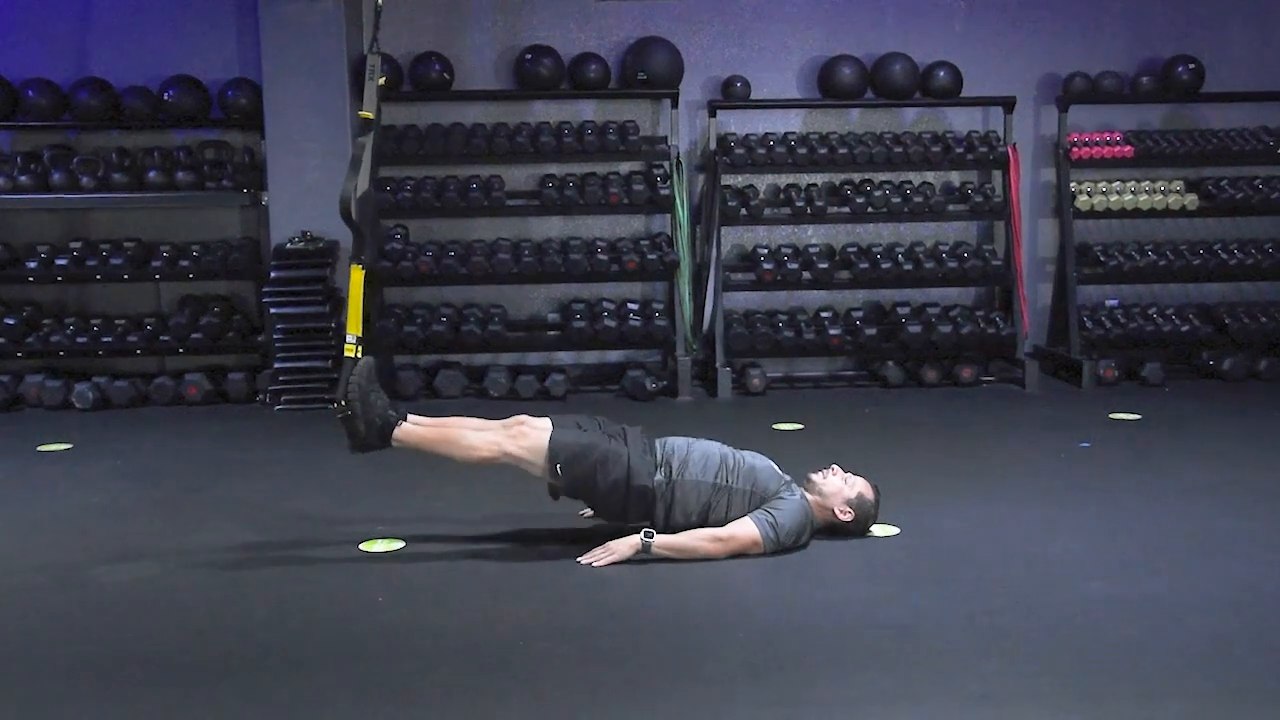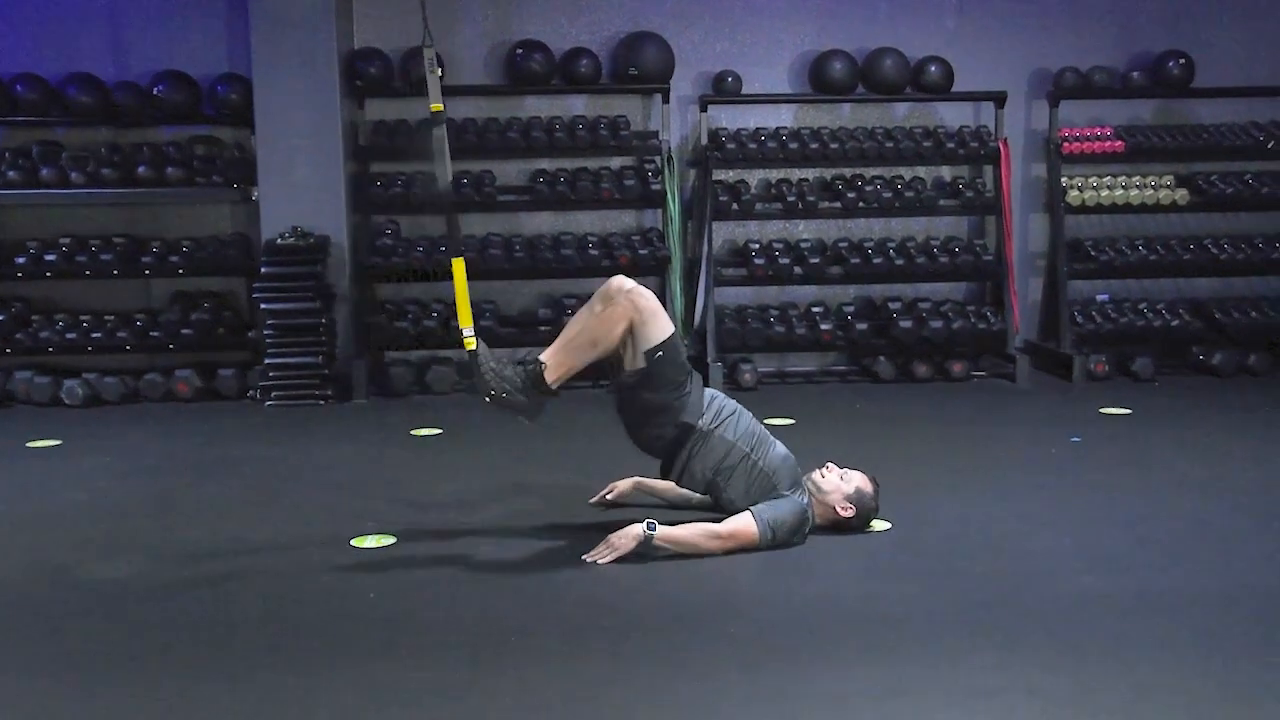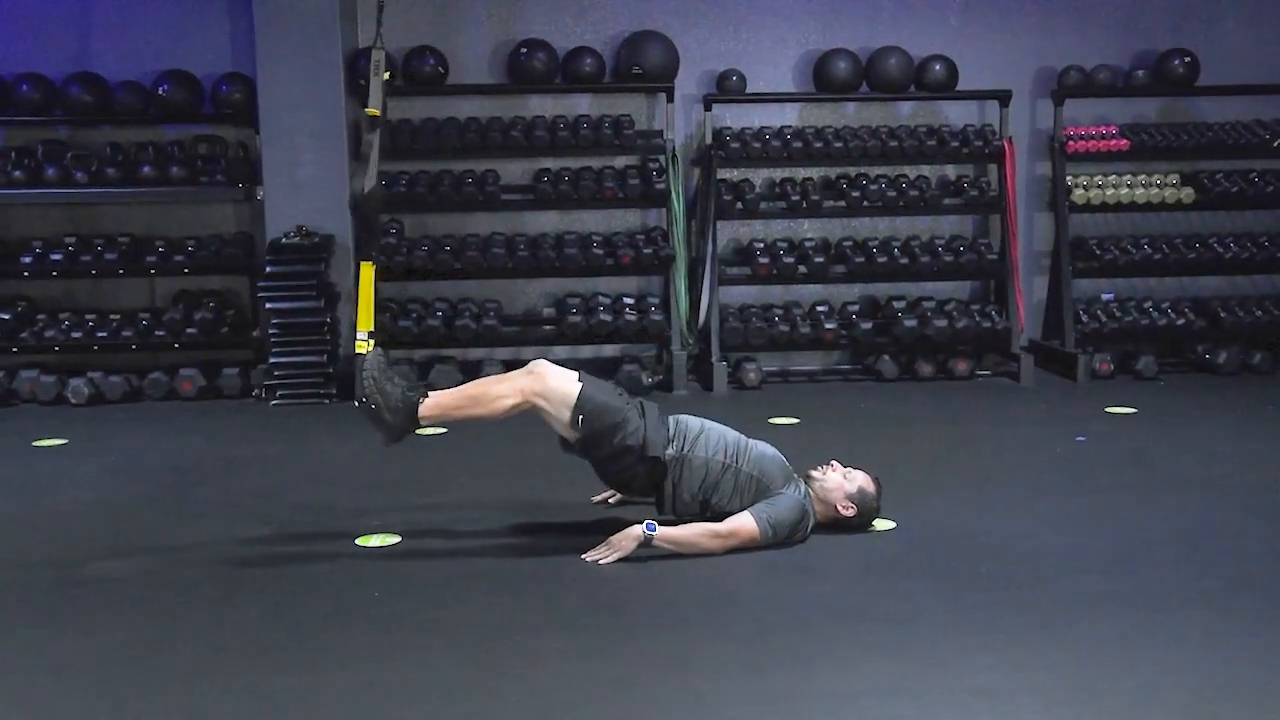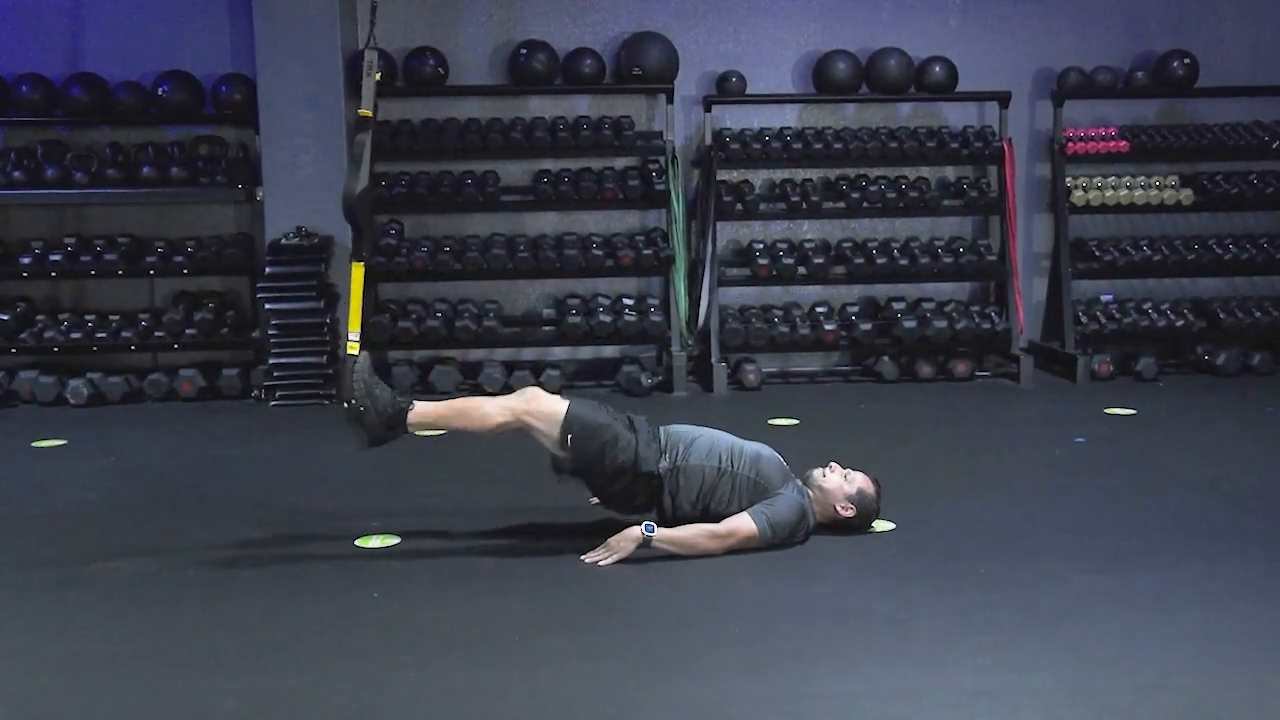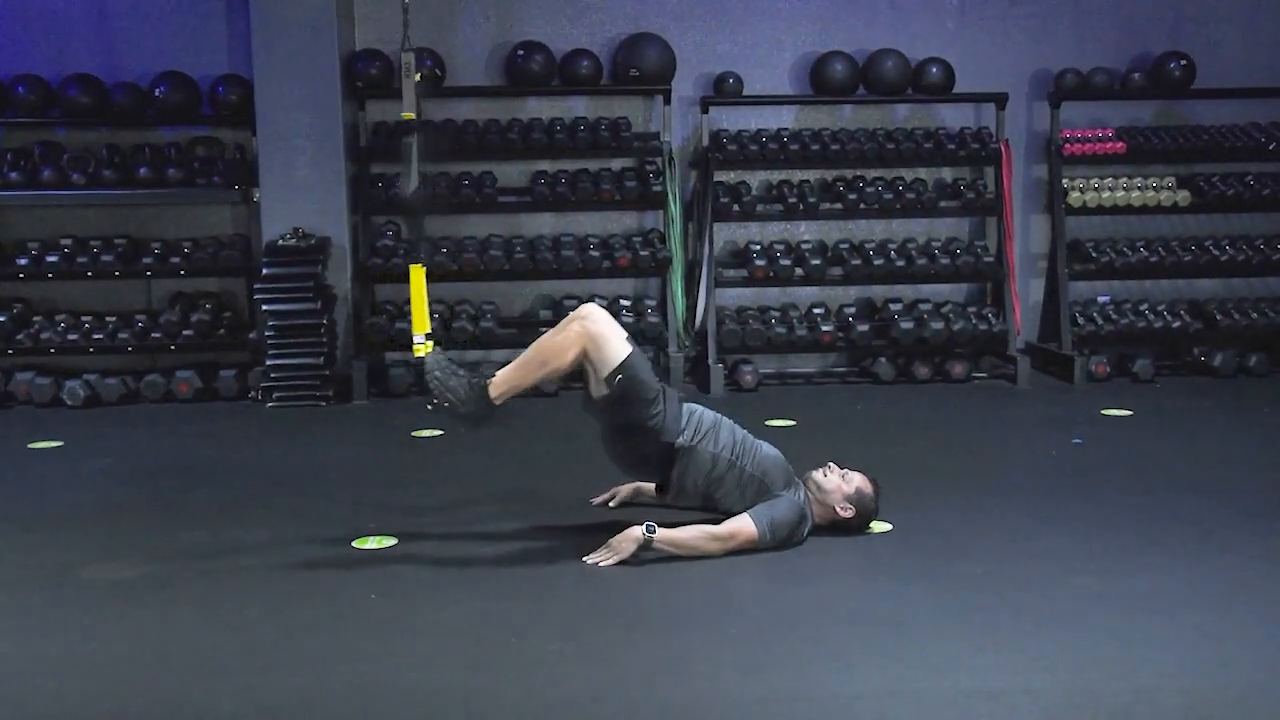
dt=1s
person 1, frame 1
left shoulder: (794, 517)
right shoulder: (784, 489)
left elbow: (723, 541)
left wrist: (640, 541)
left hip: (646, 483)
right hip: (648, 457)
left knee: (513, 442)
right knee: (520, 426)
left ankle: (386, 429)
right ankle: (394, 423)
person 1, frame 2
left shoulder: (793, 516)
right shoulder: (792, 493)
left elbow: (724, 537)
left wrist: (646, 532)
left hip: (678, 425)
right hip: (689, 418)
left knee: (634, 301)
right knee: (618, 288)
left ankle: (537, 383)
right ankle: (534, 373)
person 1, frame 3
left shoulder: (794, 512)
right shoulder: (788, 482)
left elbow: (724, 535)
left wrist: (644, 533)
left hip: (652, 455)
right hip: (658, 436)
left knee: (534, 383)
right knee: (540, 375)
left ankle: (410, 412)
right ankle: (417, 403)
person 1, frame 4
left shoulder: (794, 513)
right shoulder: (786, 482)
left elbow: (722, 536)
left wrist: (644, 534)
left hip: (648, 473)
right hip: (654, 448)
left knee: (527, 406)
right knee: (529, 400)
left ankle: (399, 417)
right ankle: (403, 411)
person 1, frame 5
left shoulder: (792, 517)
right shoulder: (790, 494)
left elbow: (722, 538)
left wrist: (644, 534)
right wrist: (640, 489)
left hip: (662, 439)
right hip: (672, 430)
left knee: (589, 323)
right knee: (589, 322)
left ankle: (482, 395)
right ankle: (488, 389)
